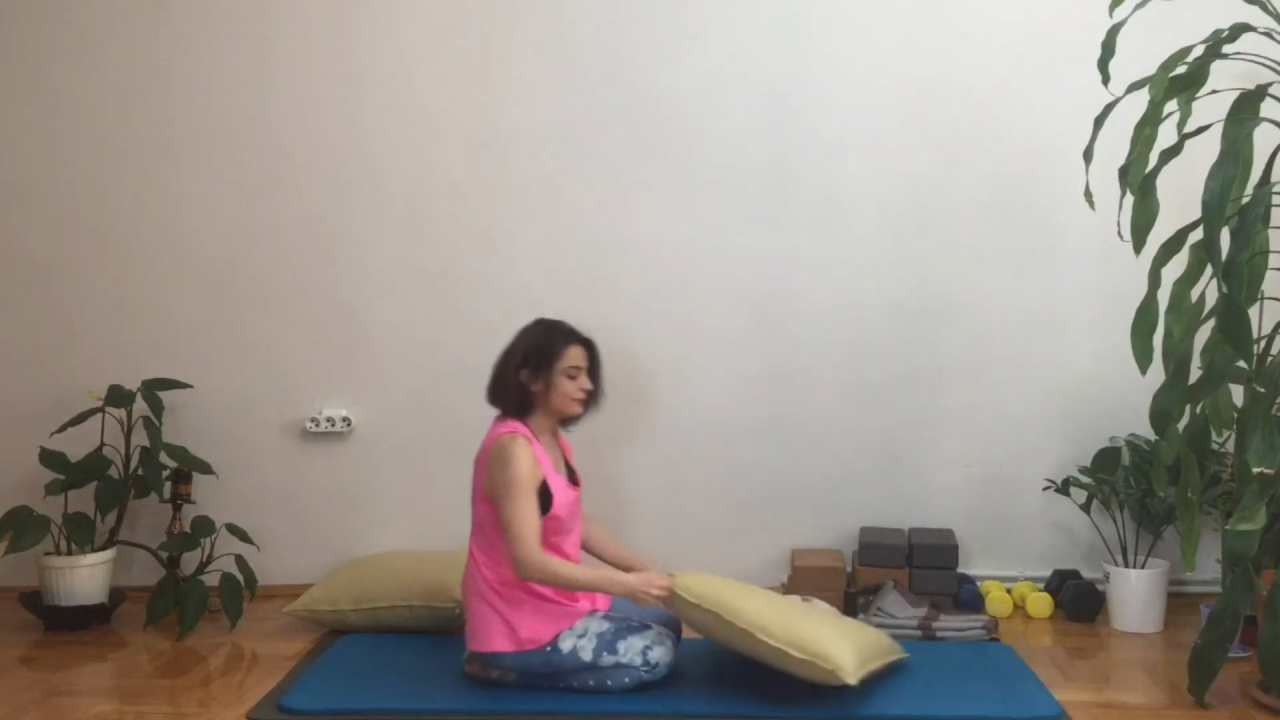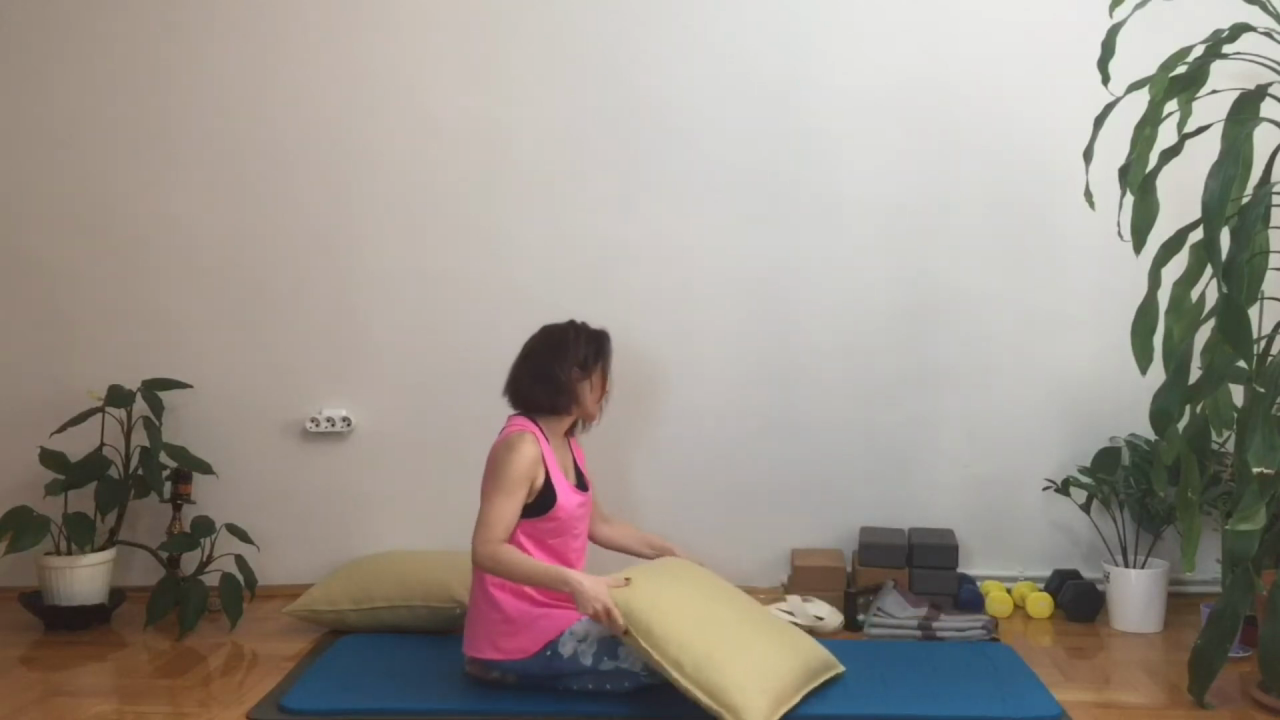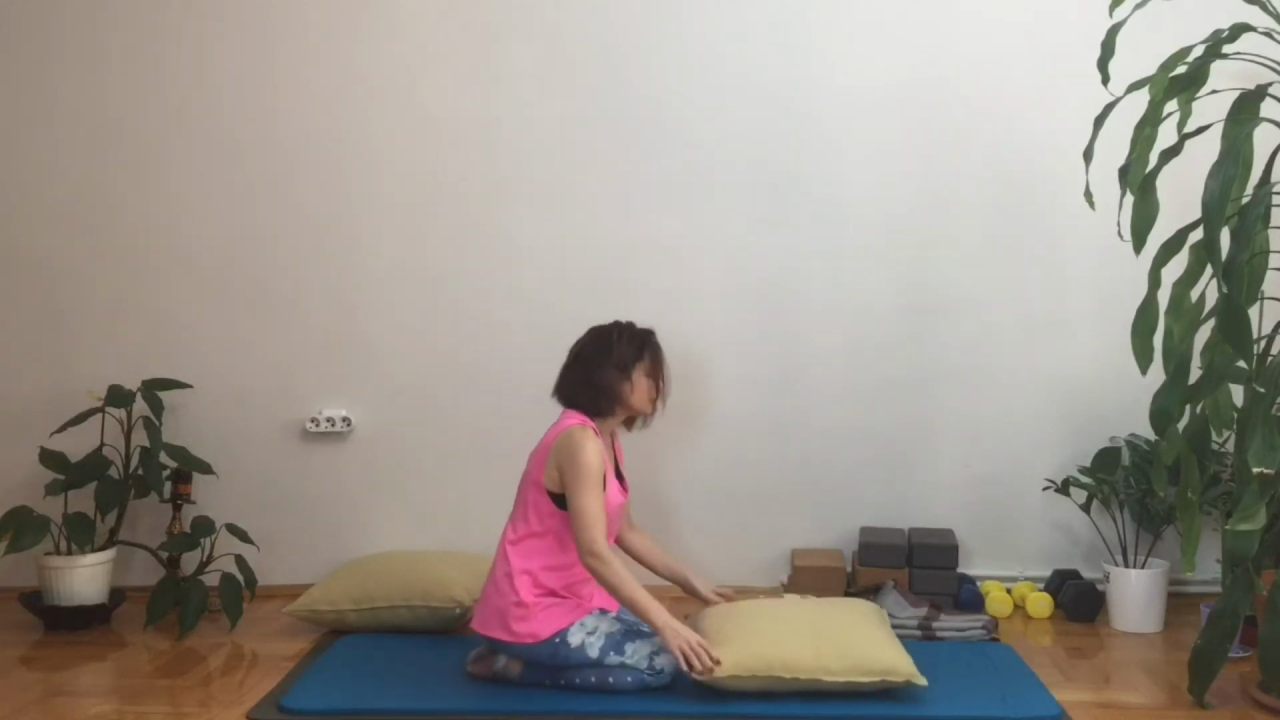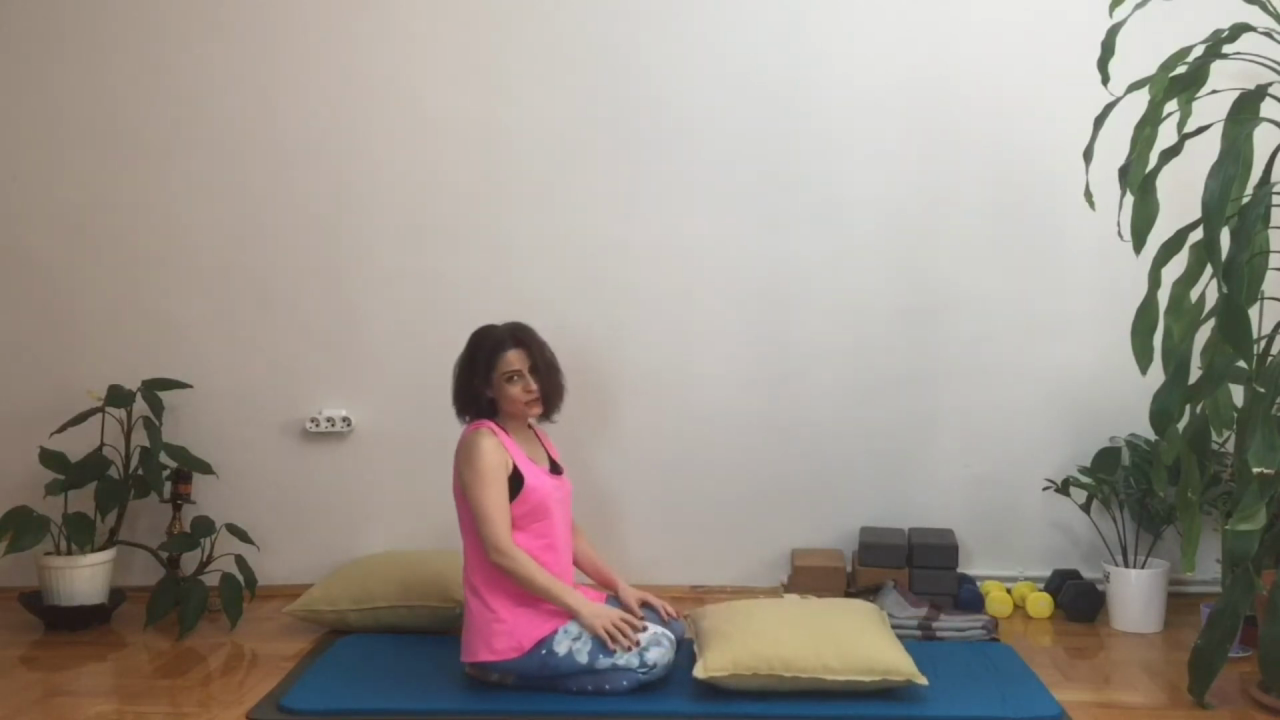
dt=1s
person 1, frame 1
left shoulder: (553, 440)
right shoulder: (513, 448)
left elbow: (576, 524)
right elbow: (530, 562)
left wrist: (642, 570)
right wrist: (624, 584)
left hip: (555, 602)
right hip: (515, 626)
left knee: (664, 622)
right knee: (655, 654)
left ankle: (540, 658)
right ankle: (512, 667)
person 1, frame 2
left shoulder: (567, 442)
right shoulder: (521, 446)
left elbow: (596, 523)
right elbow: (488, 551)
left wrist: (665, 552)
right wrist: (575, 583)
left hip: (558, 606)
right hip: (516, 630)
left ankle: (541, 666)
right ankle: (510, 669)
person 1, frame 3
left shoulder: (606, 437)
right shoulder: (581, 440)
left elbow: (625, 531)
right elbow: (595, 554)
left wrist: (693, 584)
right wrist: (667, 626)
left hip: (567, 596)
right hip: (530, 611)
left knee: (670, 638)
right knee: (658, 660)
left ankle: (523, 656)
right ankle: (514, 665)
person 1, frame 4
left shoulder: (536, 437)
right shoulder: (482, 444)
right elbow: (500, 550)
left wrist: (619, 587)
right wrist: (583, 607)
left hip: (550, 605)
right hip: (512, 627)
left knee: (668, 626)
right knee: (652, 652)
left ankle: (538, 663)
right ankle: (509, 669)
